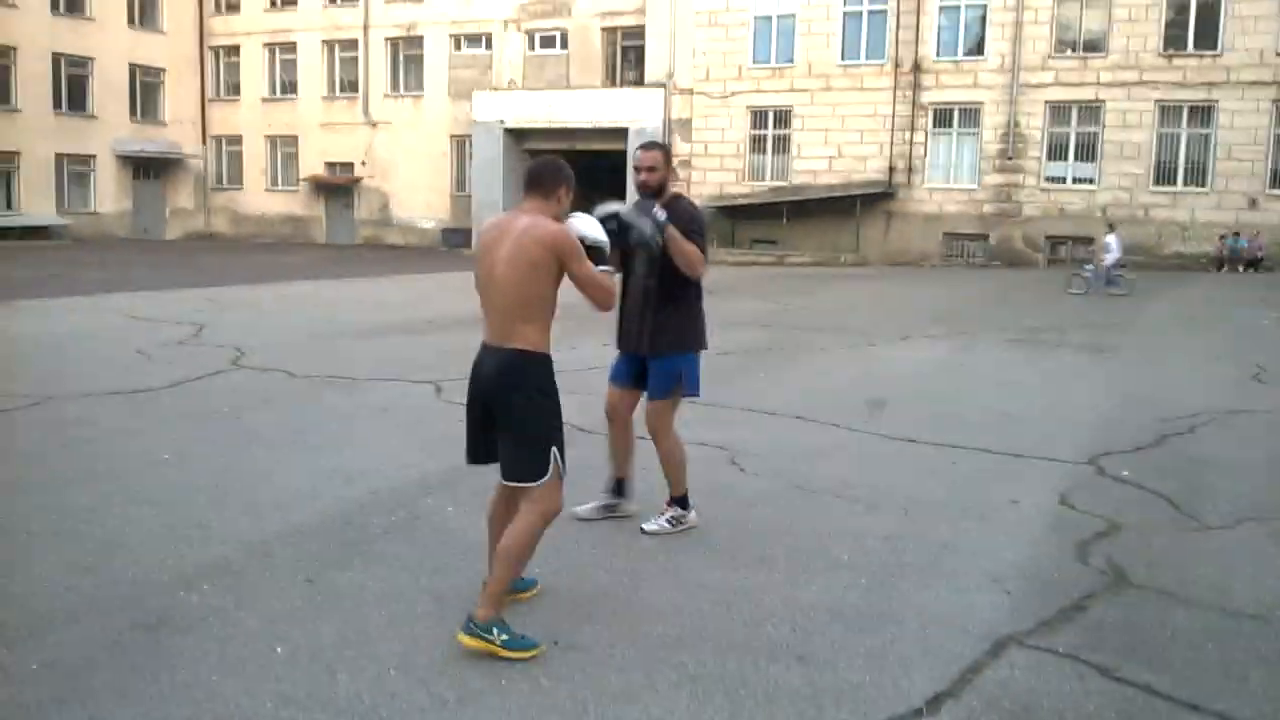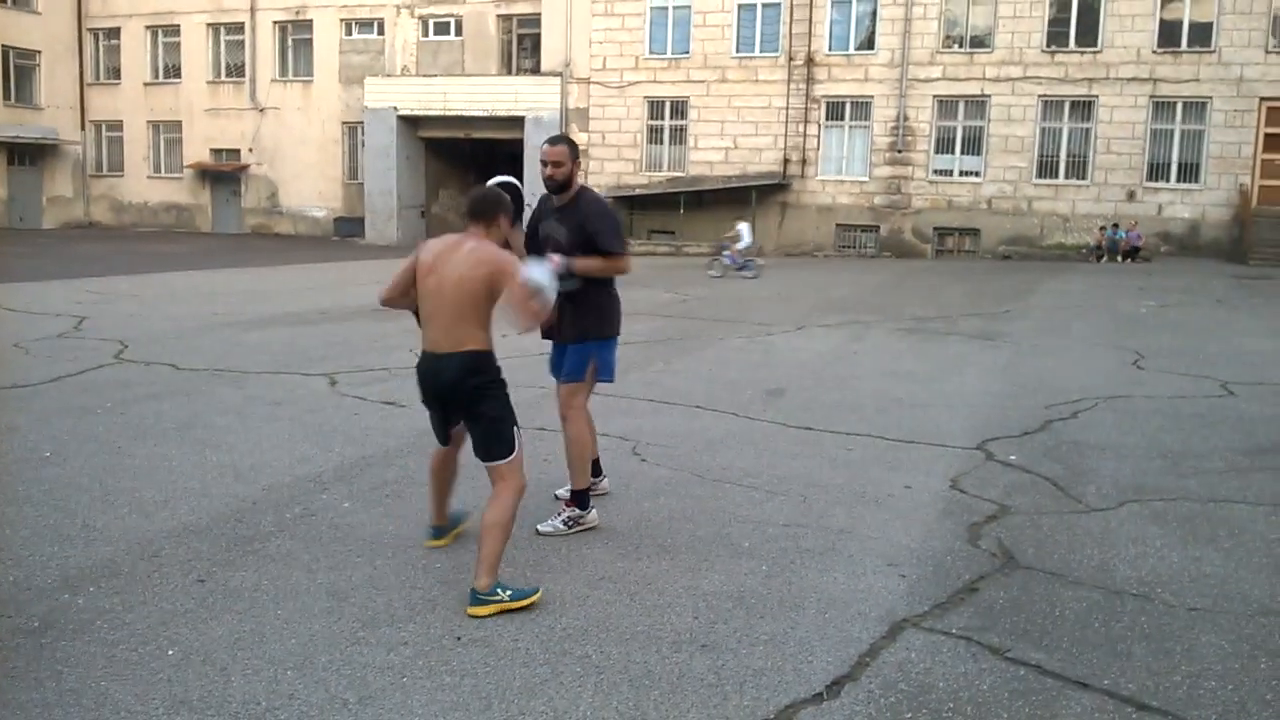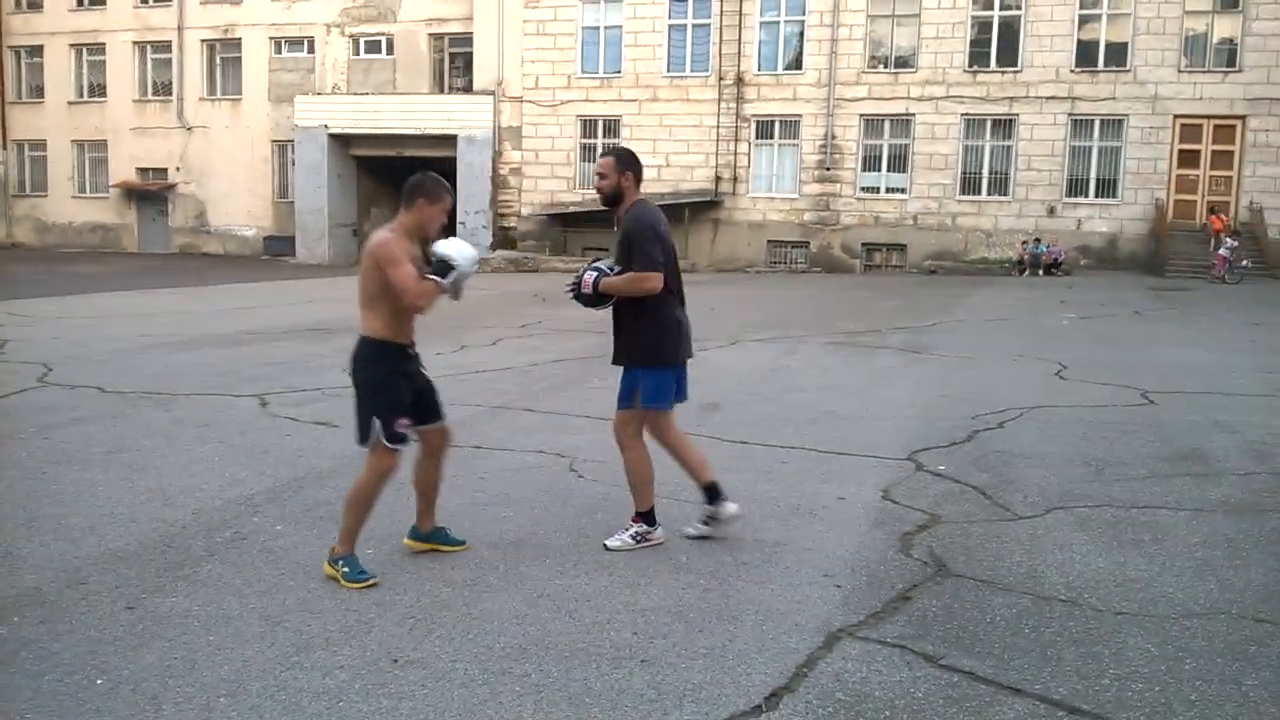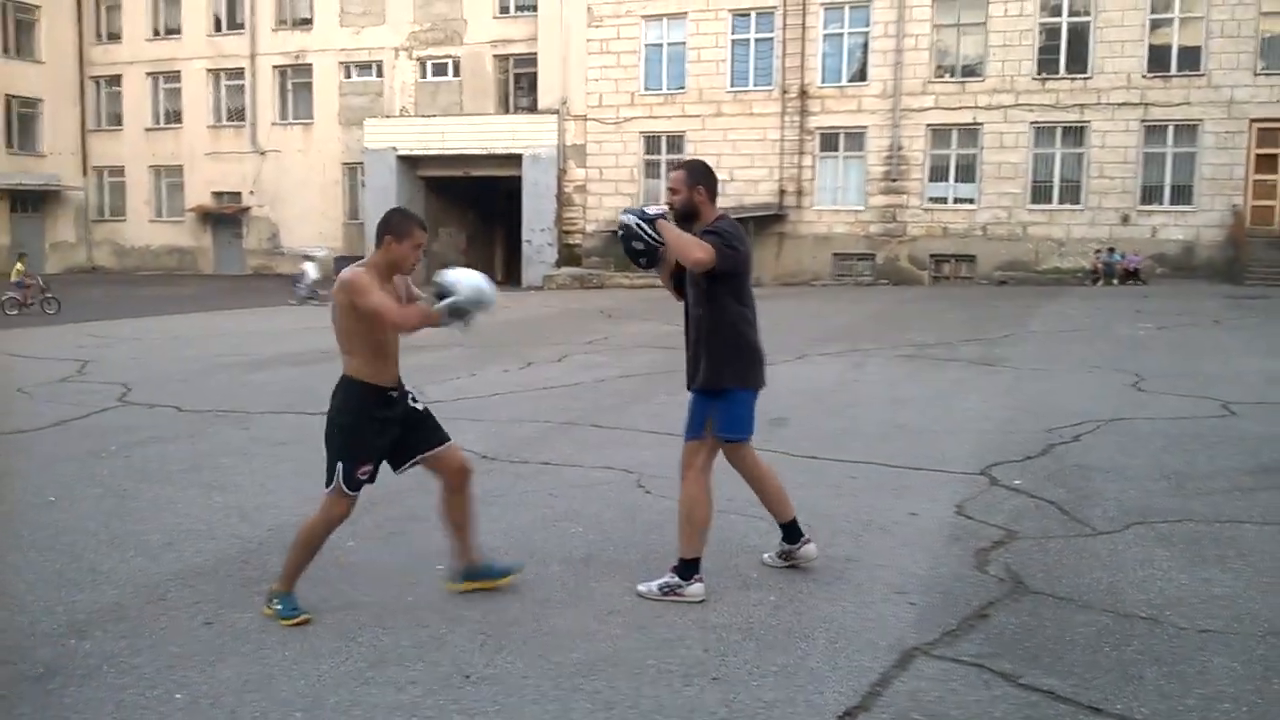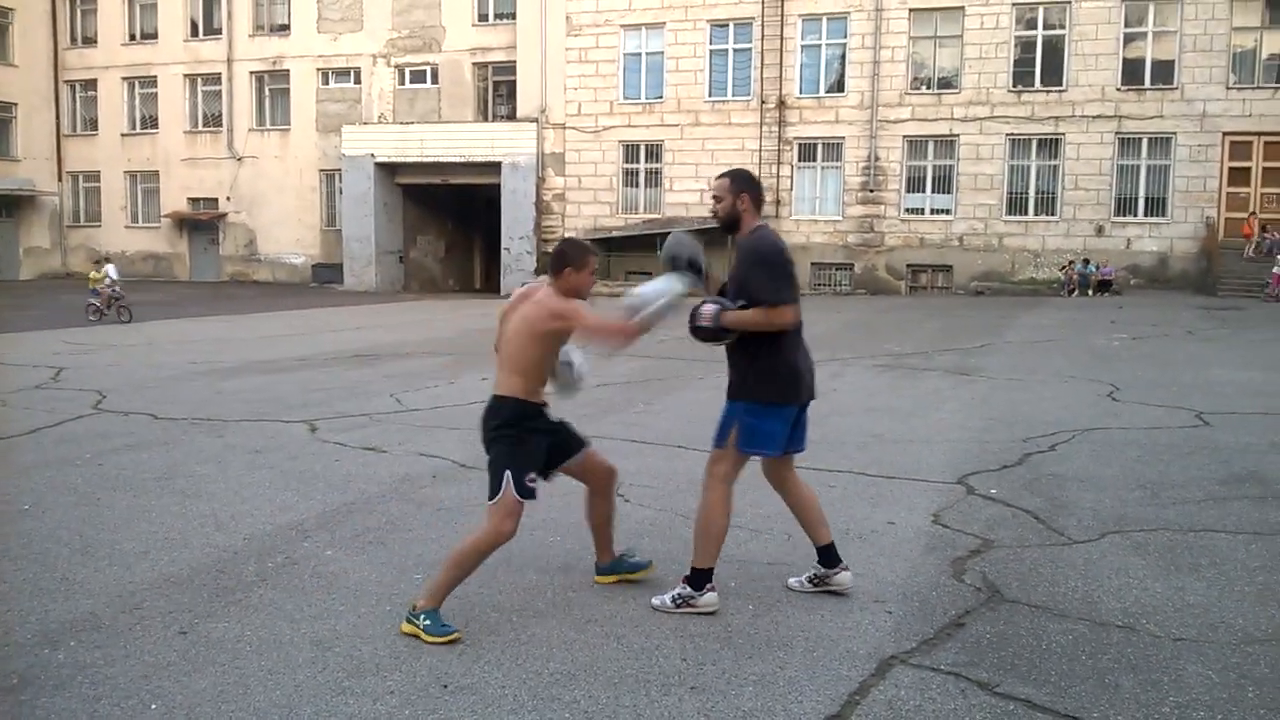
dt=1s
person 1, frame 1
left shoulder: (488, 230)
right shoulder: (557, 235)
right elbow: (606, 299)
right wrist: (599, 259)
left hip: (488, 363)
right hip: (526, 372)
left knee: (512, 482)
right knee: (544, 502)
left ankle: (499, 577)
right ankle: (484, 620)
person 1, frame 2
left shoulder: (429, 249)
right shoulder: (499, 259)
left elbow: (389, 297)
right elbow: (530, 317)
right wrist: (539, 295)
left hip: (430, 369)
right hip: (475, 372)
left knee: (450, 441)
right knee: (509, 481)
left ankle: (440, 523)
right ankle: (485, 589)
person 1, frame 3
left shoulder: (407, 243)
right shoulder: (388, 243)
right elbow: (417, 300)
left wrist: (442, 276)
right wrist: (445, 272)
left hip: (403, 356)
right hip: (379, 359)
left knee: (437, 439)
right knee: (382, 462)
left ankle: (424, 528)
right ankle: (341, 554)
person 1, frame 4
left shoulder: (399, 281)
right shoulder: (355, 280)
left elbow: (415, 317)
right elbow: (402, 321)
left wrist: (451, 306)
right wrist: (453, 306)
left hip: (396, 396)
right hip: (359, 403)
left knee: (459, 468)
right knee: (337, 508)
left ankle: (468, 566)
right ankle: (281, 591)
person 1, frame 5
left shoulder: (526, 295)
right shoulder: (557, 307)
left elbow: (501, 347)
right elbow: (619, 335)
left hip: (535, 414)
right hip: (511, 421)
left knee: (603, 474)
right knee: (502, 526)
left ankle: (607, 562)
right ankle: (424, 609)
person 2, frame 1
left shoulder: (685, 213)
right shoulder: (635, 210)
left elbow: (696, 268)
right elbow: (621, 263)
left wrist: (663, 224)
left hip: (674, 336)
right hip: (637, 332)
left knee: (658, 422)
right knee: (616, 409)
left ankle: (681, 507)
right ankle: (617, 496)
person 2, frame 2
left shoulder: (593, 207)
right shoulder: (545, 205)
left elbow: (620, 263)
right elbow: (530, 253)
left wrist: (568, 265)
left hip: (593, 323)
right hip: (564, 320)
left knee: (570, 405)
right knee: (570, 402)
left ankle: (581, 507)
right ankle: (594, 475)
person 2, frame 3
left shoulder: (639, 222)
right shoulder: (641, 216)
left elbow: (651, 281)
left wrist: (600, 283)
right wrist: (609, 279)
left hip: (652, 345)
right hip: (656, 341)
left knee: (626, 428)
right knee: (660, 426)
left ankle: (645, 523)
right ankle: (717, 501)
person 2, frame 4
left shoulder: (726, 233)
right shoulder: (697, 235)
left elbow: (698, 259)
right elbow: (680, 289)
left wrist: (661, 223)
left hip: (727, 369)
right hip: (717, 366)
left knee: (694, 465)
right knee: (739, 454)
left ankle: (687, 576)
right ankle: (795, 540)
person 2, frame 5
left shoulder: (757, 248)
right shoulder: (763, 244)
left elbow: (782, 316)
right elbow: (745, 304)
left wrist: (719, 317)
right wrist: (718, 308)
left hip: (765, 381)
right hip: (788, 376)
left knee: (718, 475)
right knee: (780, 471)
left ankle: (698, 586)
right ankle: (831, 566)
